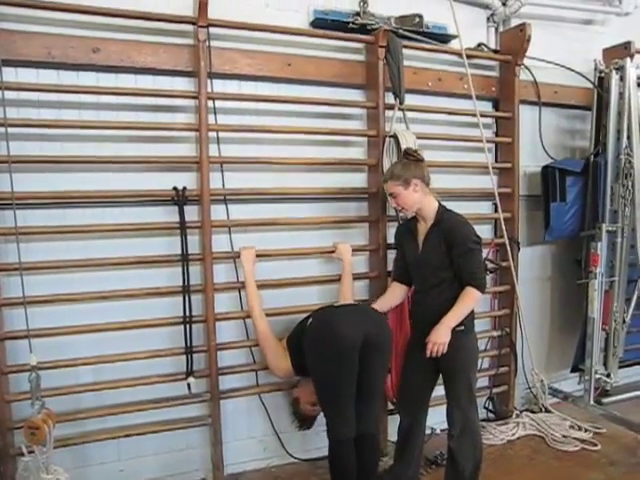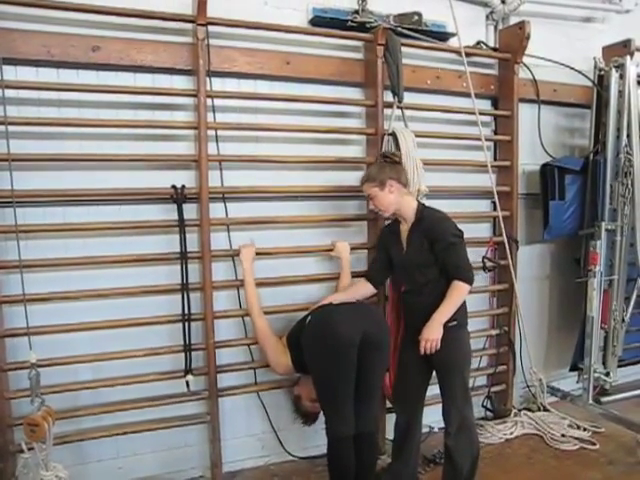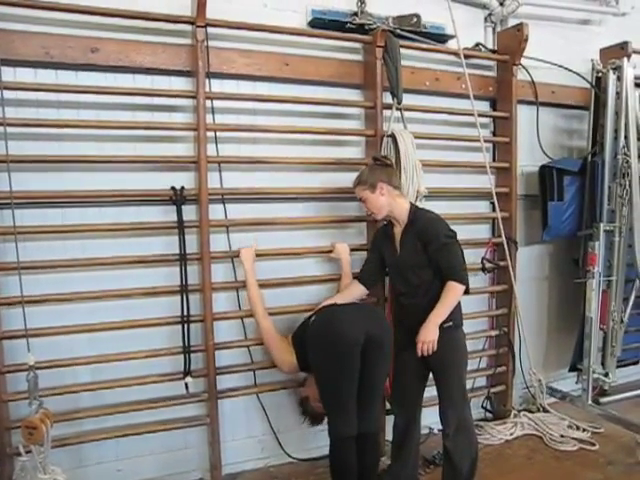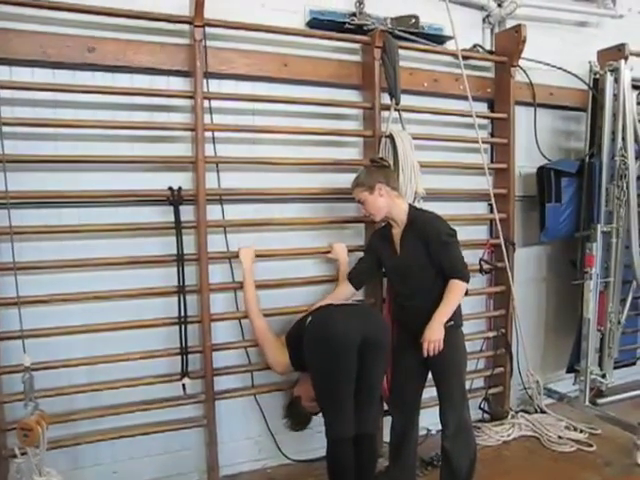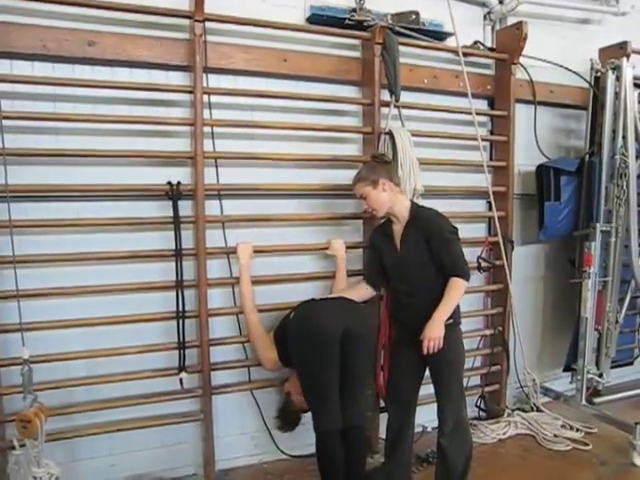
dt=0.5s
person 1, frame 1
left shoulder: (455, 227)
right shoulder: (404, 232)
left elbow: (475, 286)
left wrist: (445, 327)
right wrist: (376, 308)
left hip: (455, 334)
right hip: (420, 332)
left knee: (460, 412)
right knee: (409, 404)
person 1, frame 2
left shoulder: (436, 224)
right shoulder: (389, 234)
left elbow: (463, 279)
right elbow: (373, 281)
left wrist: (436, 323)
right wrist: (335, 298)
left hip: (447, 330)
right hip: (412, 330)
left knee: (456, 410)
right knee: (405, 404)
person 1, frame 3
left shoulder: (430, 225)
right shoulder: (383, 237)
left elbow: (457, 279)
right elbow: (365, 281)
left wrist: (432, 324)
right wrist: (329, 304)
left hip: (443, 331)
right hip: (406, 332)
left knee: (454, 411)
right knee: (404, 406)
person 1, frame 4
left shoulder: (429, 225)
right shoulder: (379, 239)
left elbow: (459, 277)
right elbow: (355, 280)
left wrist: (437, 323)
right wrist: (320, 308)
left hip: (443, 331)
right hip: (406, 334)
left knee: (453, 412)
right knee: (401, 406)
person 1, frame 5
left shoulder: (431, 222)
right shoulder: (379, 236)
left elbow: (460, 275)
right elbow: (374, 285)
left wrist: (437, 321)
right wrist: (335, 300)
left hip: (442, 328)
right hip: (404, 331)
left knee: (450, 409)
right knee: (398, 404)
person 2, frame 1
left shoulder: (284, 365)
left elbow: (258, 316)
right elbow: (346, 302)
left wrist: (248, 268)
right wrist: (347, 260)
left hip: (332, 334)
right hip: (375, 322)
left knee: (341, 432)
right knee: (367, 428)
person 2, frame 2
left shoulder: (285, 361)
left elbow: (257, 314)
right elbow: (343, 298)
left wrist: (247, 266)
right wrist: (344, 258)
left hip: (330, 331)
right hip: (372, 319)
left knee: (340, 429)
right knee: (366, 426)
person 2, frame 3
left shoulder: (289, 360)
left elbow: (261, 315)
left wrist: (249, 267)
right wrist: (345, 260)
left hip: (334, 332)
right hip: (376, 321)
left knee: (343, 431)
right knee: (369, 426)
person 2, frame 4
left shoulder: (283, 360)
left elbow: (255, 314)
left wrist: (247, 267)
right wrist: (342, 260)
left hip: (331, 332)
right hip: (373, 321)
left knee: (340, 432)
right knee: (366, 428)
person 2, frame 5
left shoulder: (273, 358)
left elbow: (251, 312)
right elbow: (339, 295)
left wrist: (244, 264)
right wrist: (340, 257)
left hip: (313, 325)
right hip: (355, 315)
left knee: (328, 426)
right knee: (354, 421)
